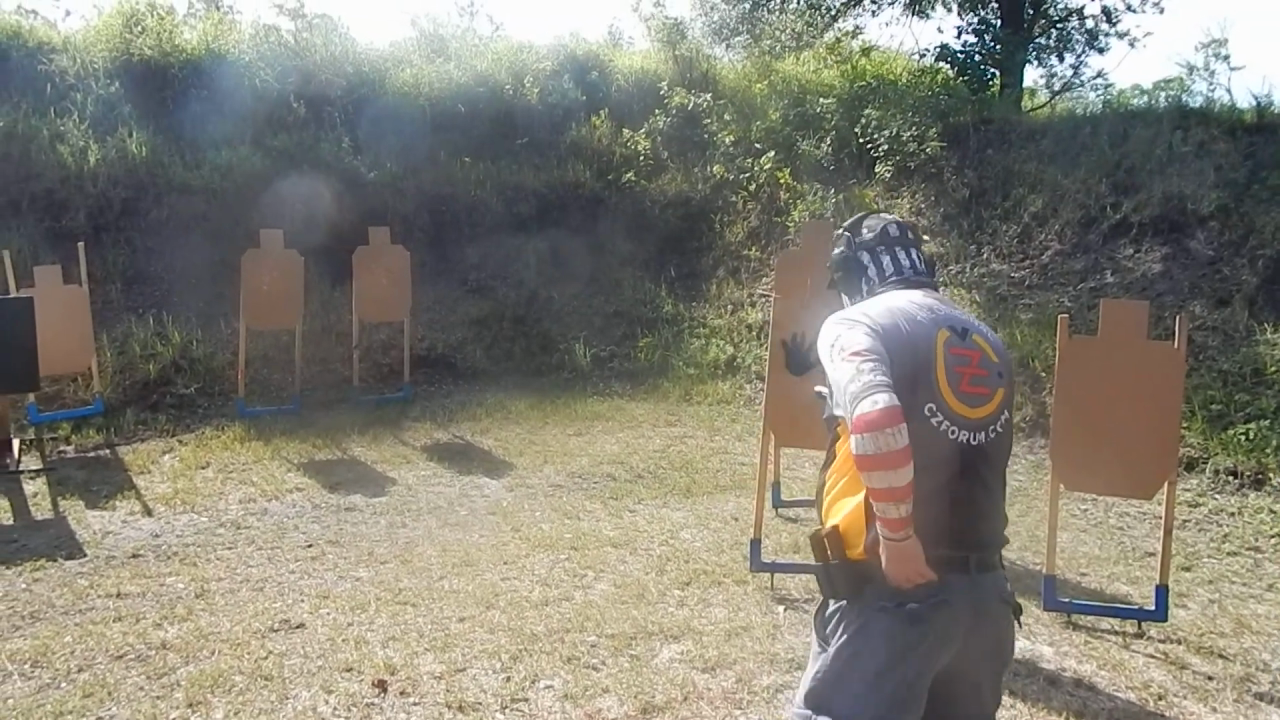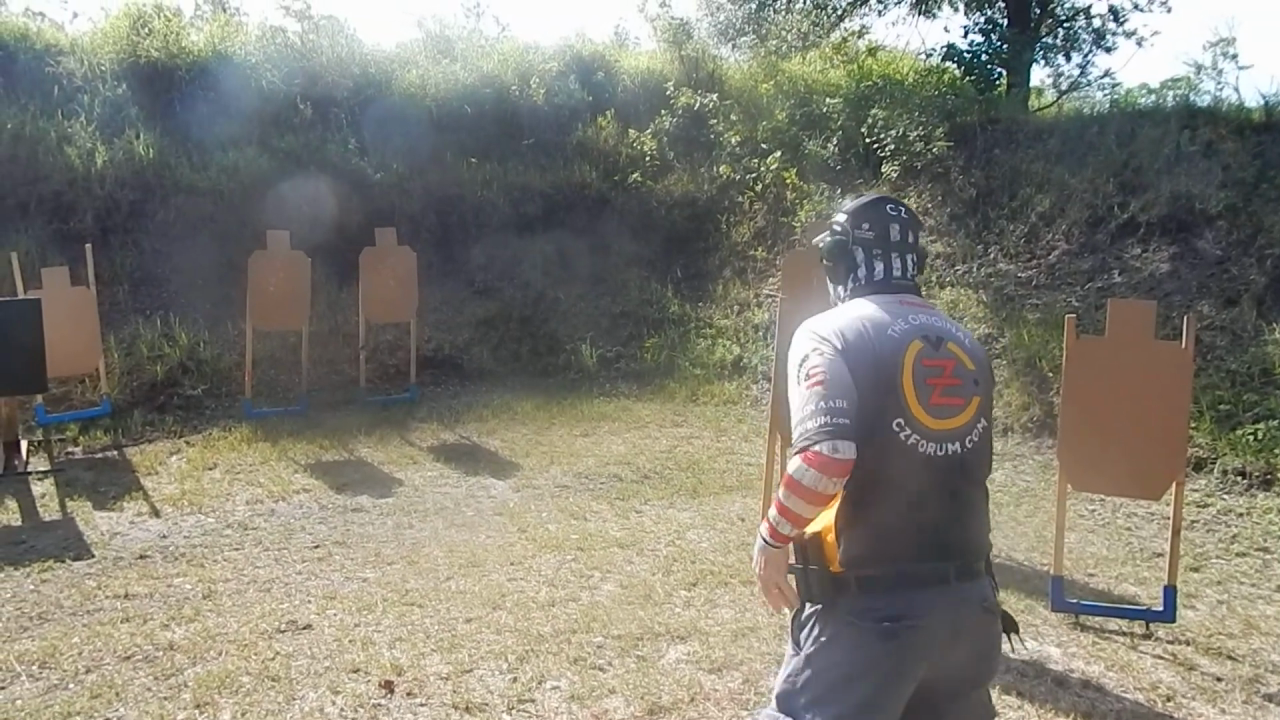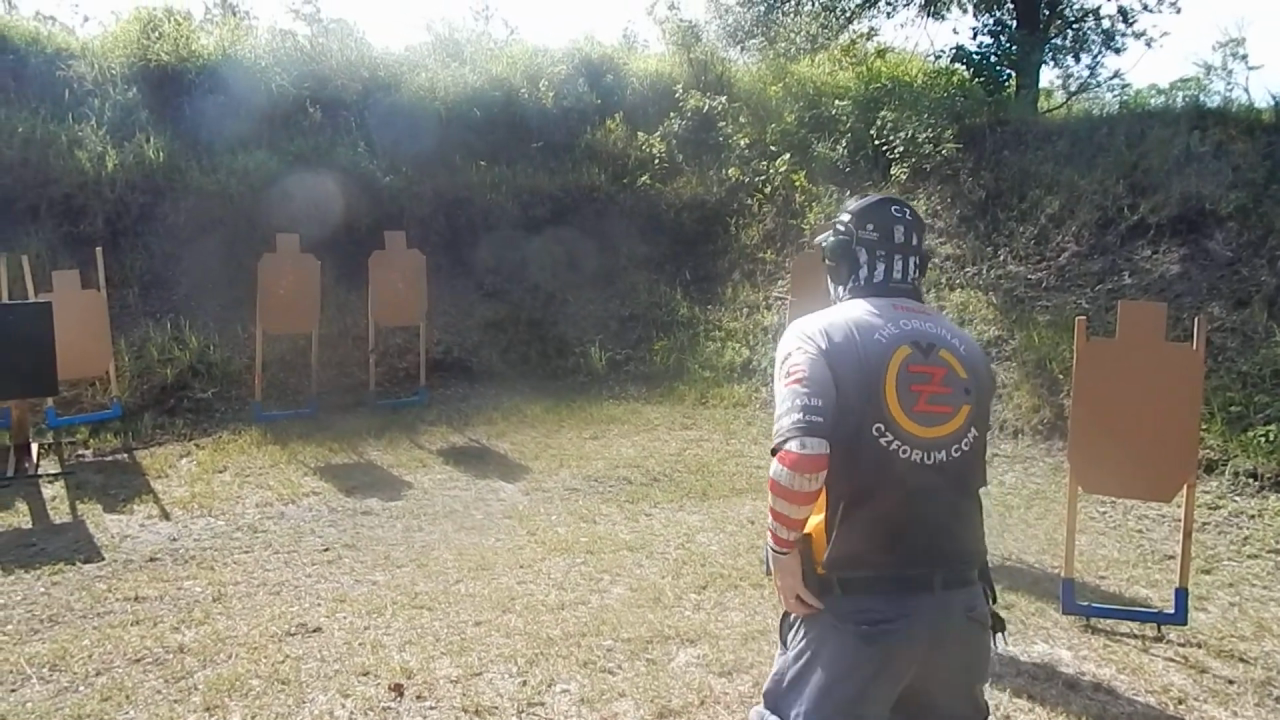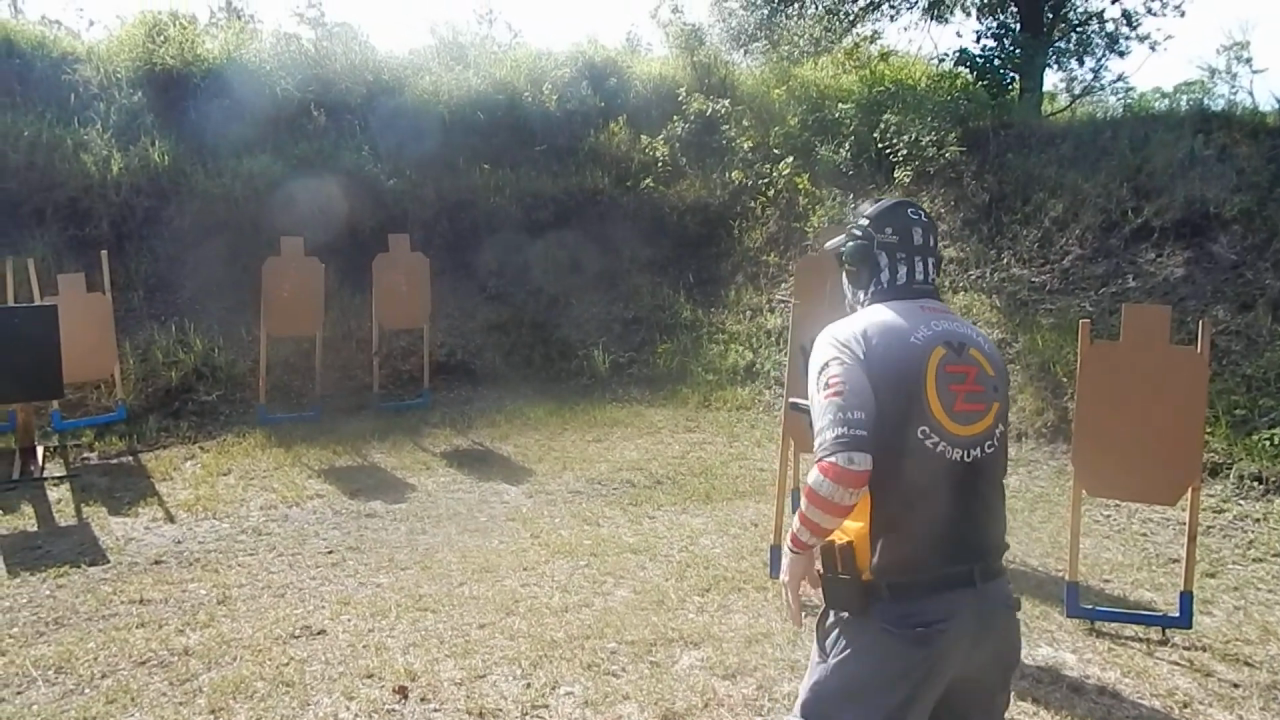
dt=0.5s
person 1, frame 1
left shoulder: (856, 324)
right shoulder: (985, 338)
left elbow: (876, 426)
right elbow: (971, 448)
left wrist: (896, 536)
left hip: (890, 590)
right hip: (983, 587)
person 1, frame 2
left shoulder: (830, 333)
right shoulder: (966, 344)
left elbow: (826, 460)
right elbow: (966, 460)
left wrist: (773, 537)
left hip: (870, 605)
right hip: (967, 597)
person 1, frame 3
left shoulder: (818, 335)
right shoulder: (968, 349)
left elbow: (800, 459)
right elbow: (965, 468)
left wrist: (781, 546)
left hip: (859, 609)
right hip: (959, 603)
person 1, frame 4
left shoulder: (851, 339)
right shoulder: (983, 347)
left elbow: (844, 471)
right elbow: (975, 462)
left wrist: (800, 546)
left hip: (894, 612)
right hip: (986, 600)
